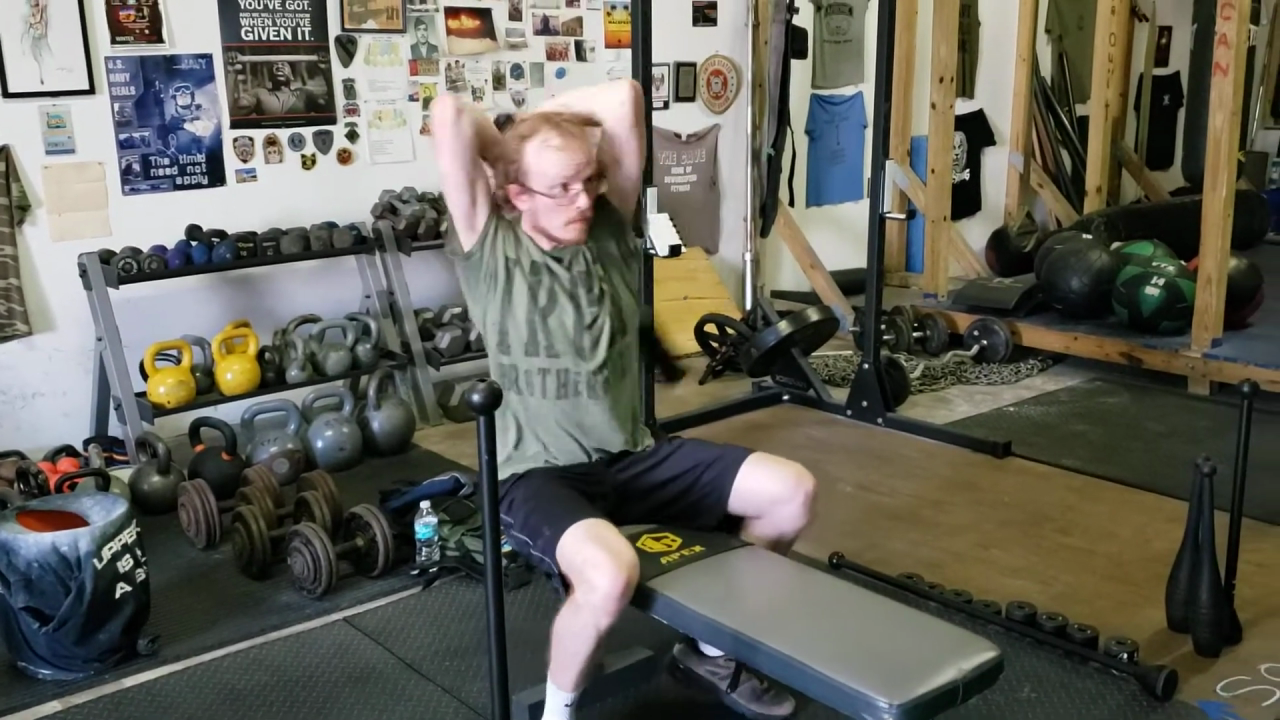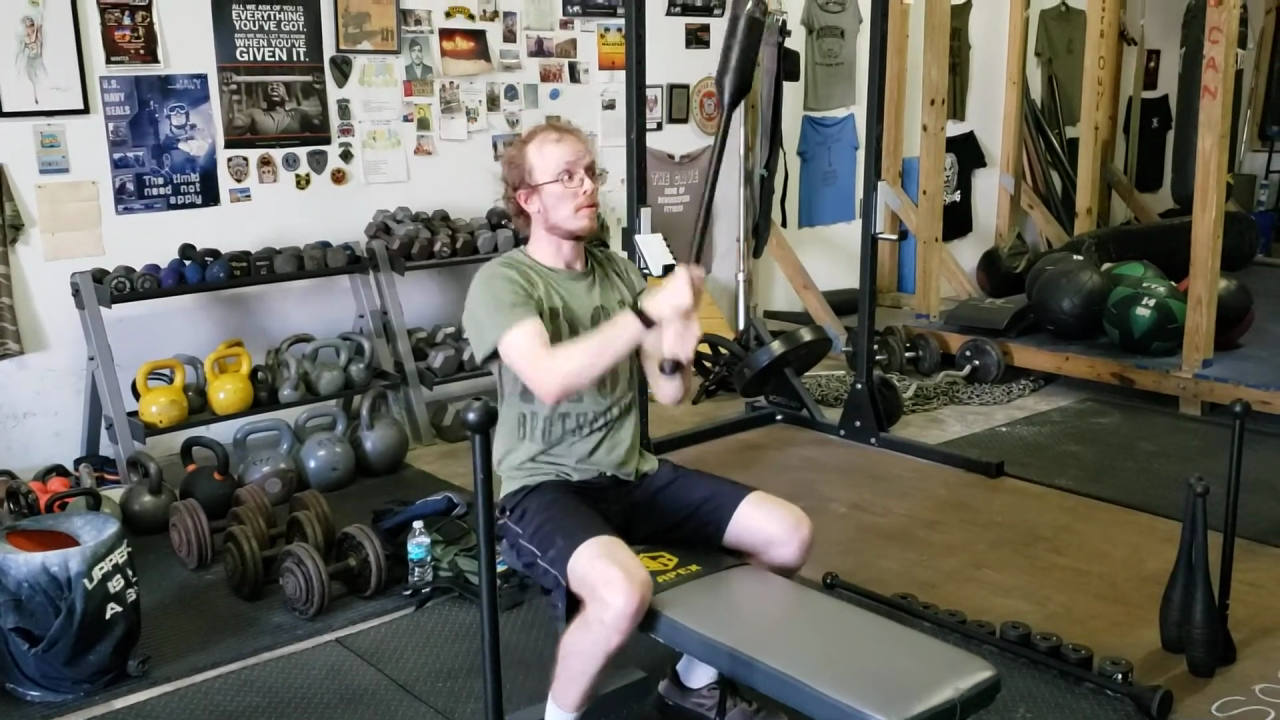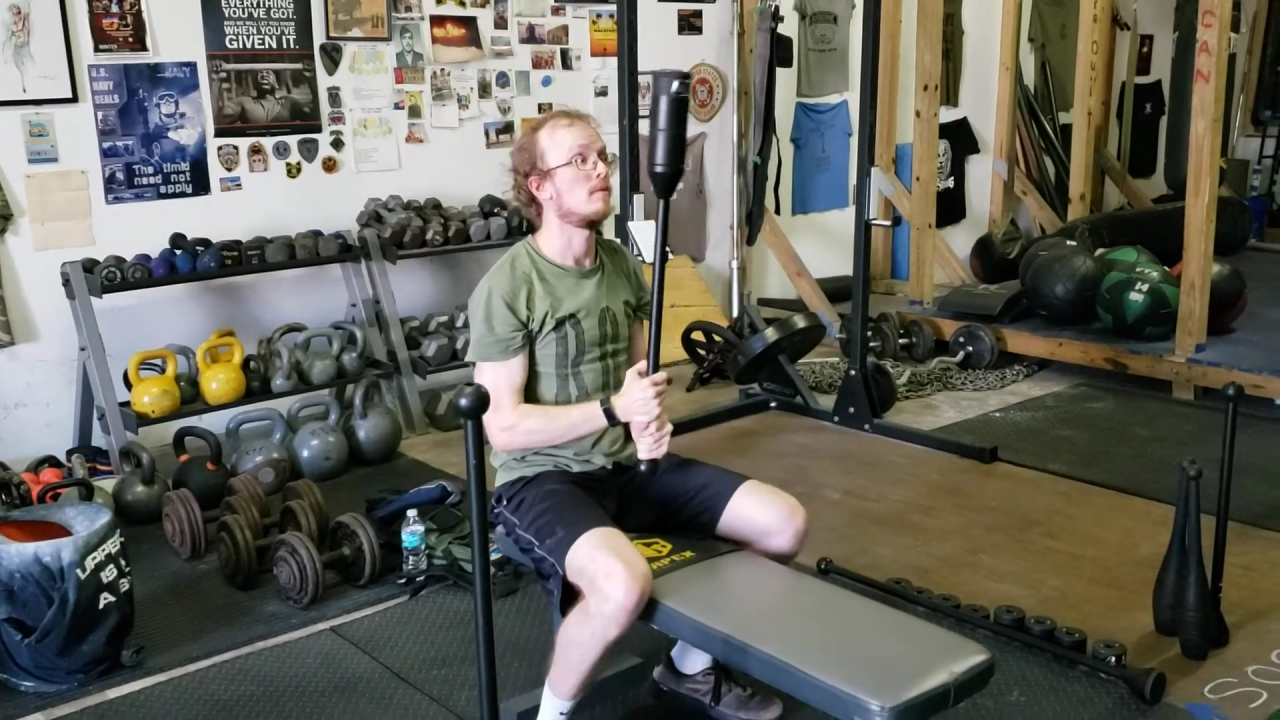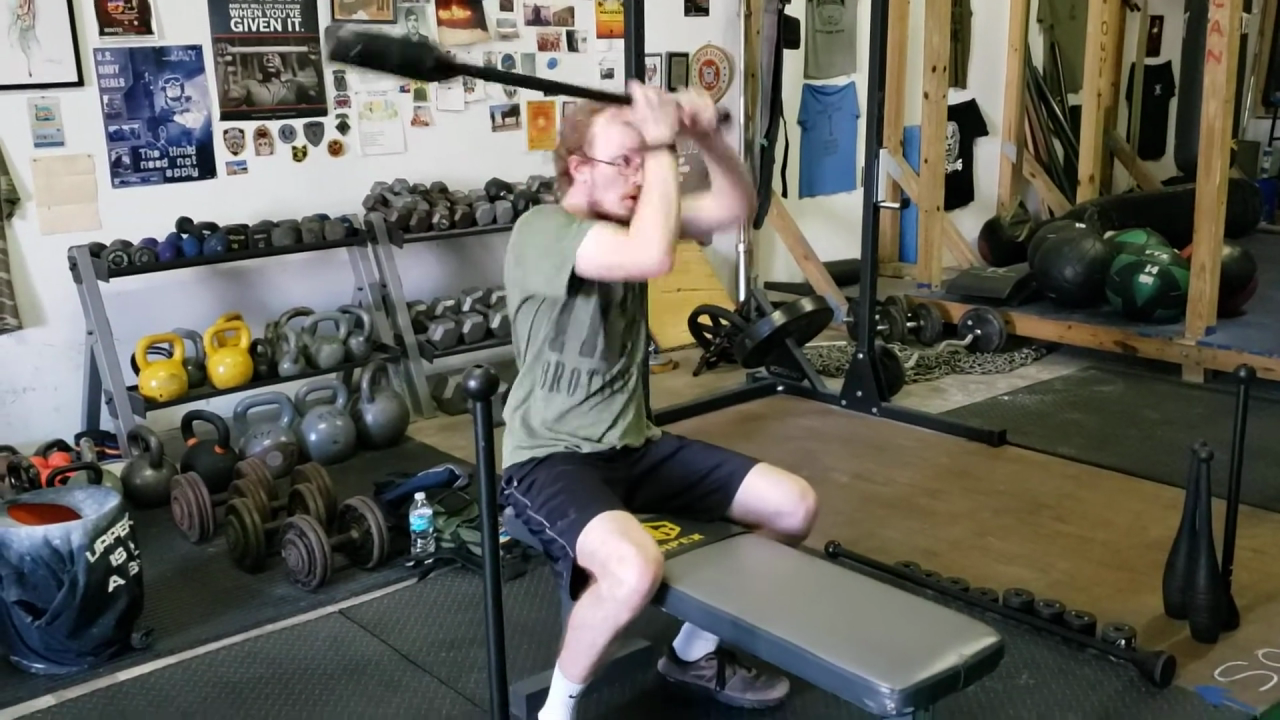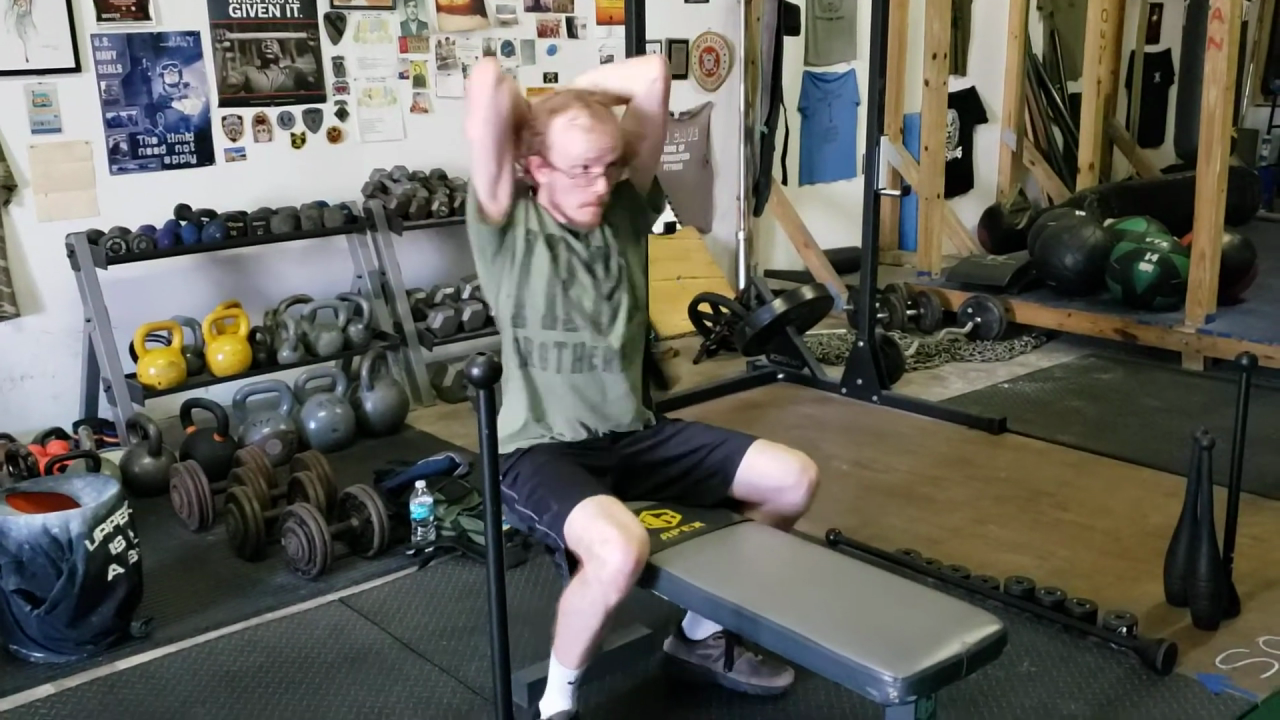
dt=0.5s
person 1, frame 1
left shoulder: (608, 230)
right shoulder: (487, 248)
left elbow: (624, 102)
right elbow: (449, 115)
left wrist: (559, 111)
right wrist: (519, 137)
left hip: (633, 455)
right hip: (539, 474)
left knee: (791, 491)
right knee: (610, 575)
left ankle: (713, 647)
person 1, frame 2
left shoulder: (619, 272)
right shoulder: (501, 282)
left elbow: (669, 391)
right elbow: (549, 381)
left wrist: (677, 350)
right wrist: (647, 313)
left hip: (633, 474)
right hip: (545, 487)
left knee: (790, 533)
right knee: (622, 592)
person 1, frame 3
left shoulder: (622, 265)
right shoulder: (506, 289)
right elbow: (504, 429)
left wrist: (649, 416)
right wrist: (615, 410)
left hip: (626, 466)
right hip: (540, 481)
left knee: (784, 523)
right knee: (621, 584)
left ankle: (691, 664)
person 1, frame 4
left shoulder: (628, 226)
right shoulder: (542, 232)
left elbow: (737, 207)
right elbow: (651, 256)
left wrist: (708, 136)
right wrist: (661, 147)
left hip: (633, 446)
right hip: (550, 459)
left knee: (794, 504)
right knee: (633, 568)
left ankle: (696, 651)
person 1, frame 5
left shoulder: (624, 207)
right shoulder: (505, 221)
left elbow: (652, 74)
right elbow: (485, 86)
left wrist: (571, 98)
right wrist: (539, 113)
left hip: (634, 434)
right hip: (541, 451)
left knee: (795, 479)
right knee: (619, 552)
left ankle: (702, 632)
